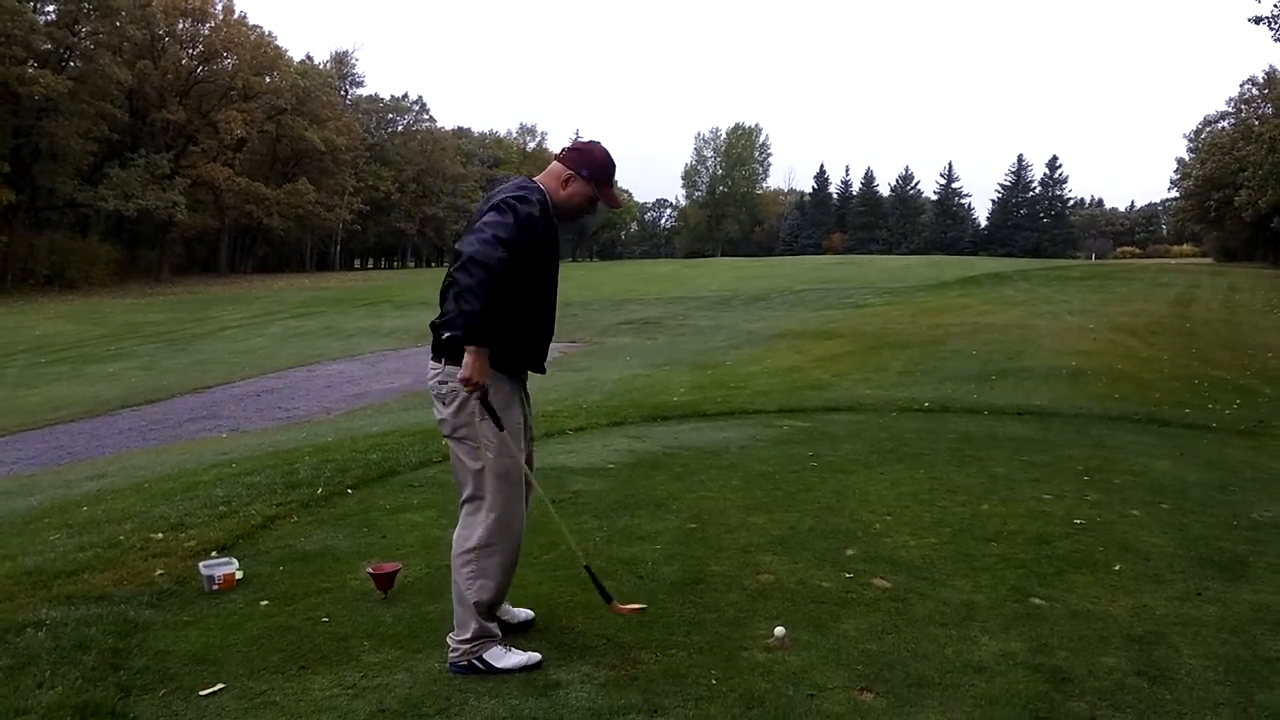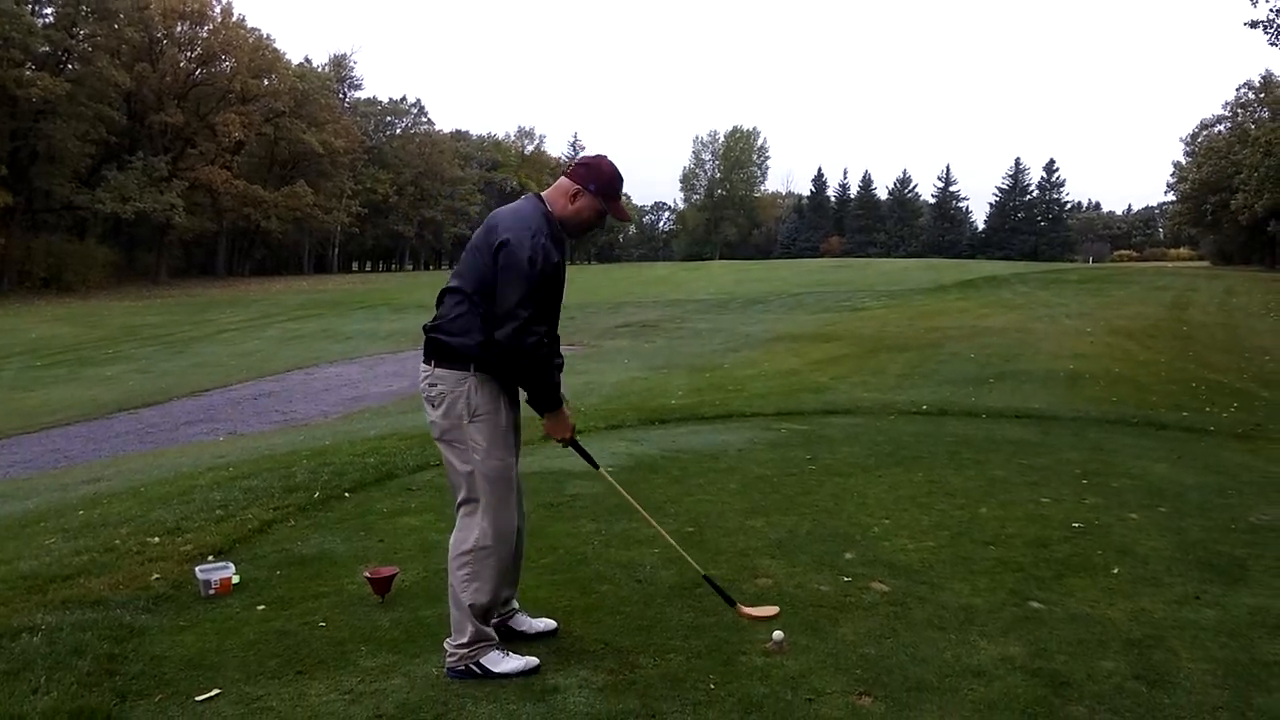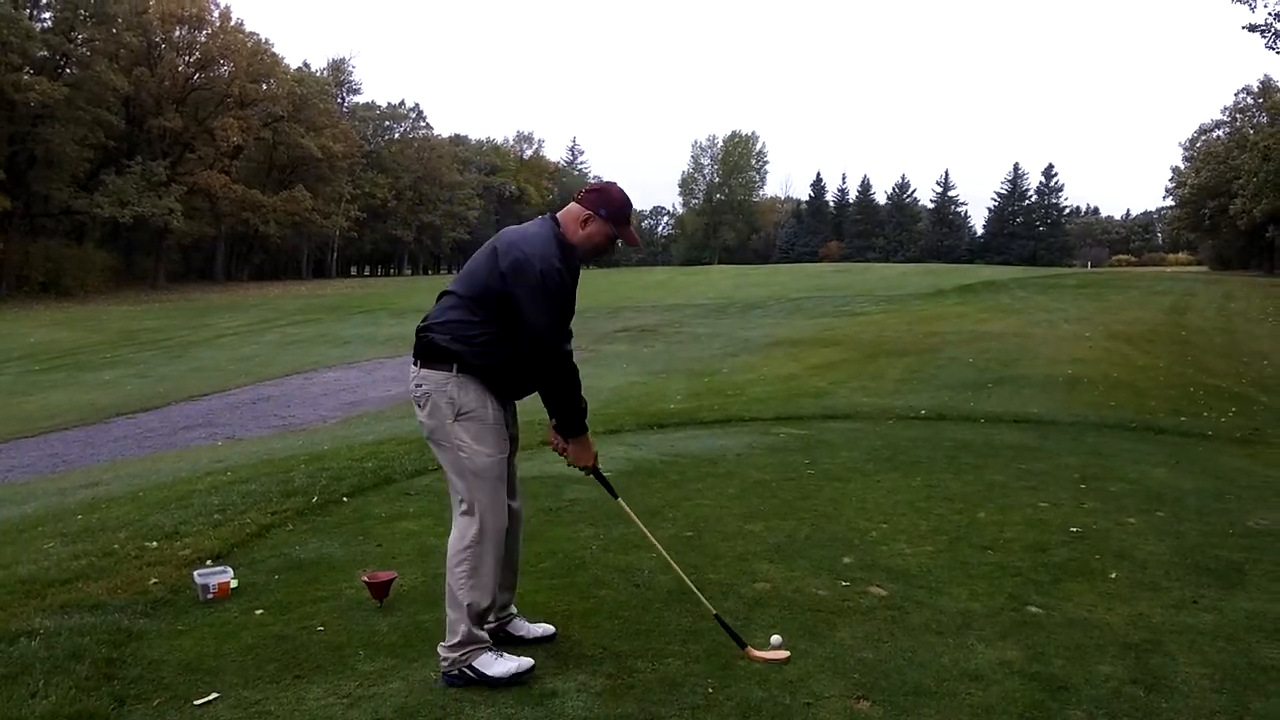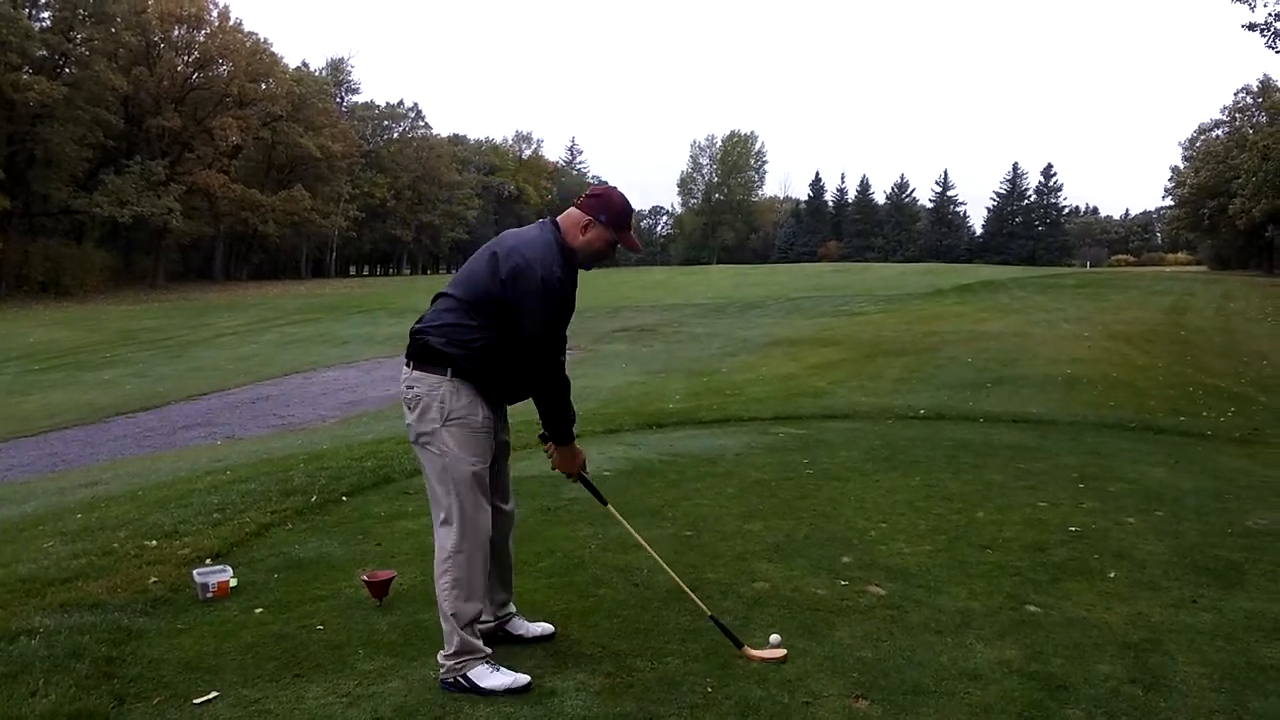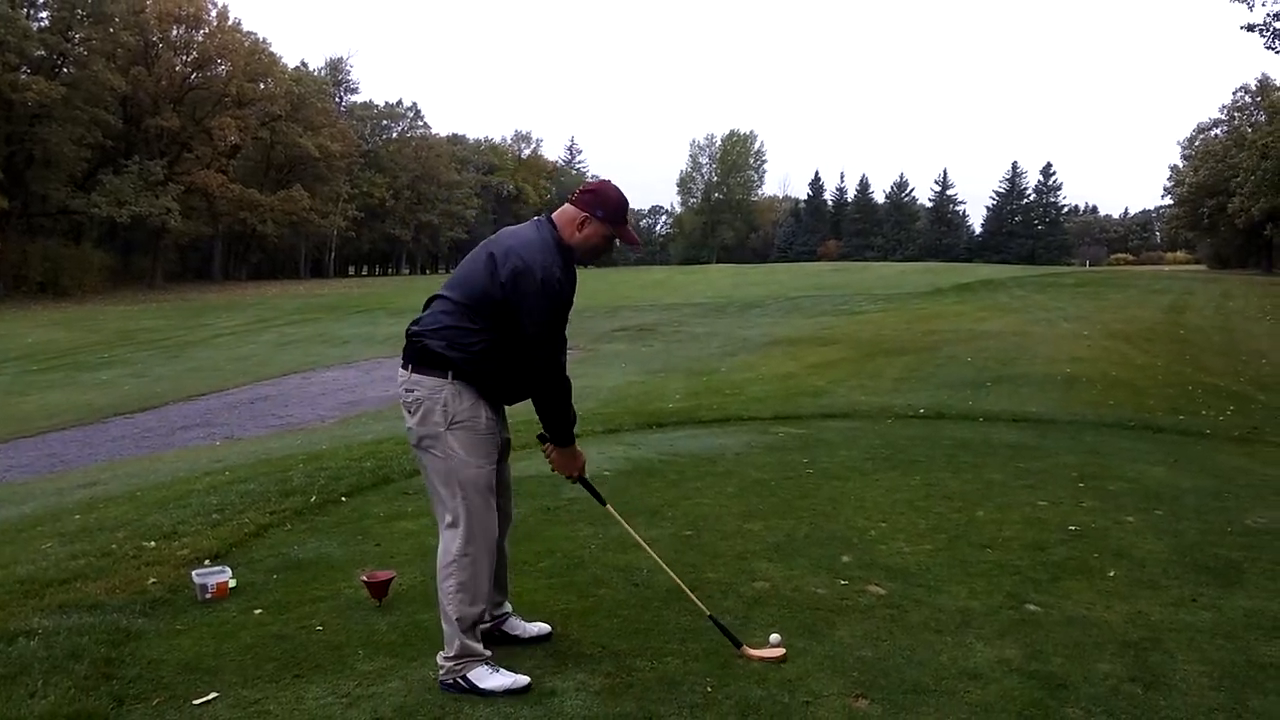
dt=0.3s
person 1, frame 1
left shoulder: (528, 209)
right shoulder: (523, 205)
right elbow: (477, 256)
right wrist: (475, 347)
left hip: (493, 369)
right hip: (476, 373)
left knee: (506, 493)
right knee: (492, 504)
left ankle: (485, 605)
right ankle: (471, 643)
person 1, frame 2
left shoulder: (534, 226)
right shoulder: (528, 234)
left elbow: (533, 323)
right elbow: (520, 328)
left wrist: (546, 394)
right wrist: (550, 404)
left hip: (484, 377)
right hip: (464, 380)
left knee: (505, 503)
right knee: (484, 508)
left ankle: (498, 612)
right ankle: (468, 649)
person 1, frame 3
left shoulder: (545, 248)
right shoulder: (538, 257)
left elbow: (547, 349)
right elbow: (548, 354)
left wrist: (562, 421)
right wrist: (576, 431)
left hip: (482, 380)
right hip: (453, 380)
left knee: (503, 506)
right knee: (481, 508)
left ankle: (496, 616)
right ankle: (463, 650)
person 1, frame 4
left shoulder: (541, 249)
right shoulder: (539, 264)
left elbow: (539, 356)
right elbow: (543, 361)
left wrist: (556, 431)
right wrist: (563, 440)
left hip: (472, 384)
right hip: (445, 385)
left knee: (494, 510)
right knee: (464, 519)
left ankle: (494, 615)
right ankle: (461, 660)
person 1, frame 5
left shoulder: (535, 246)
right shoulder: (538, 265)
left elbow: (537, 357)
right elbow: (543, 363)
left wrist: (557, 432)
right wrist: (564, 440)
left hip: (467, 384)
right hip: (444, 387)
left knee: (492, 510)
right knee: (468, 521)
left ankle: (491, 616)
right ankle: (461, 662)
